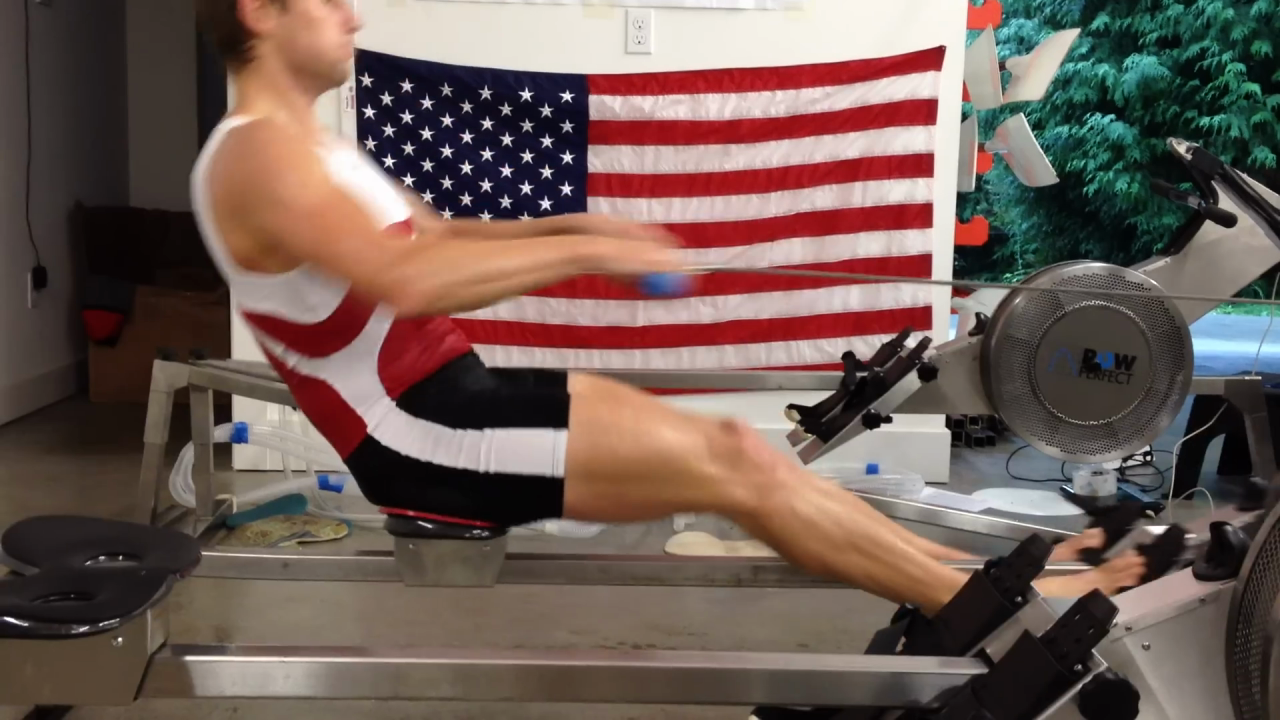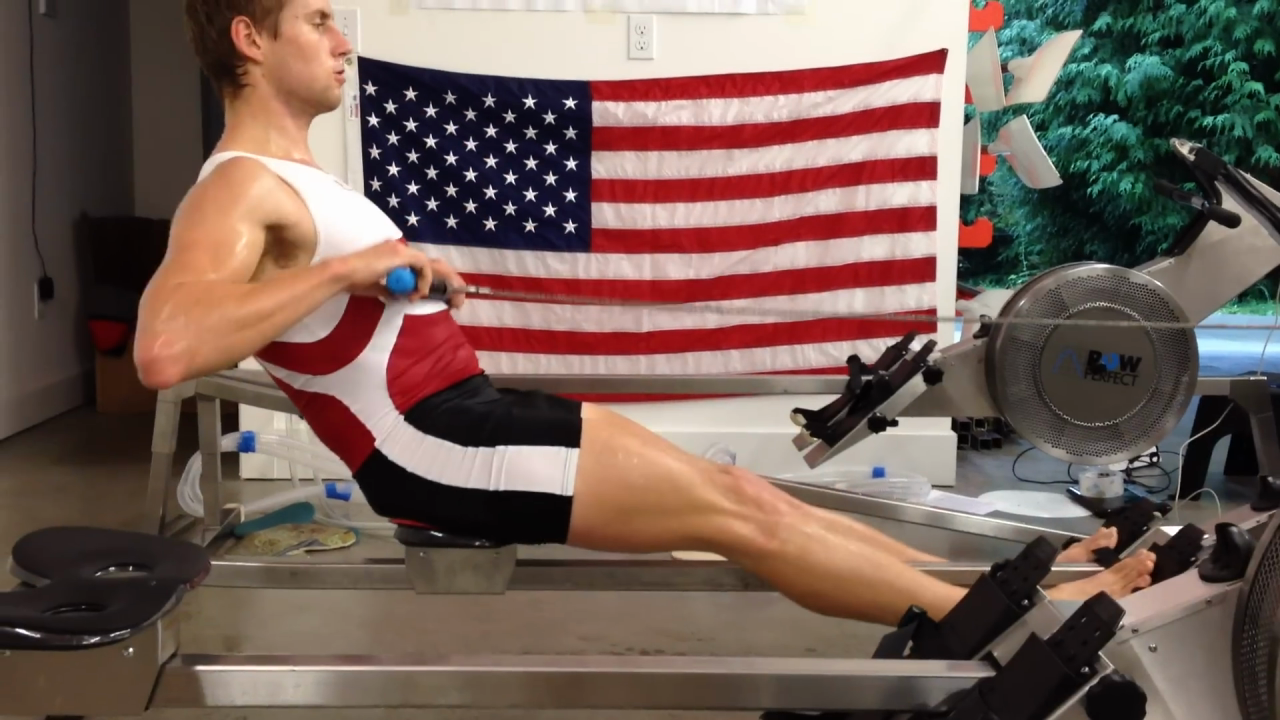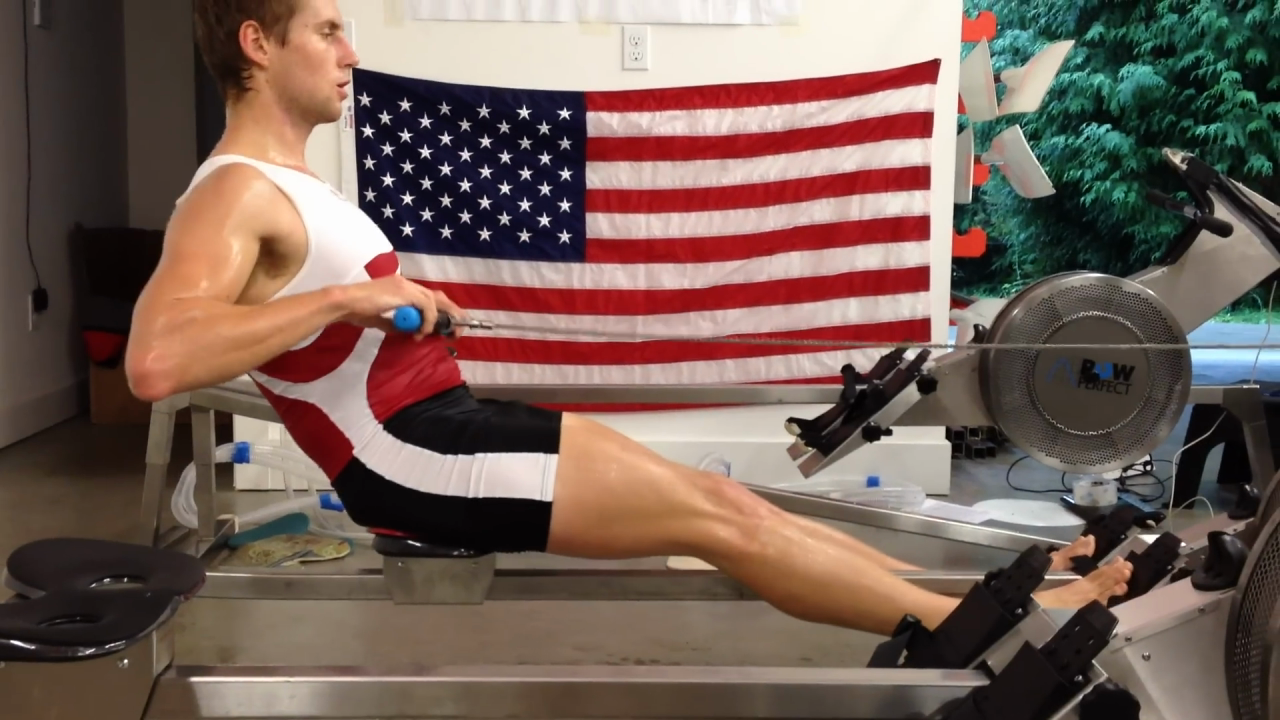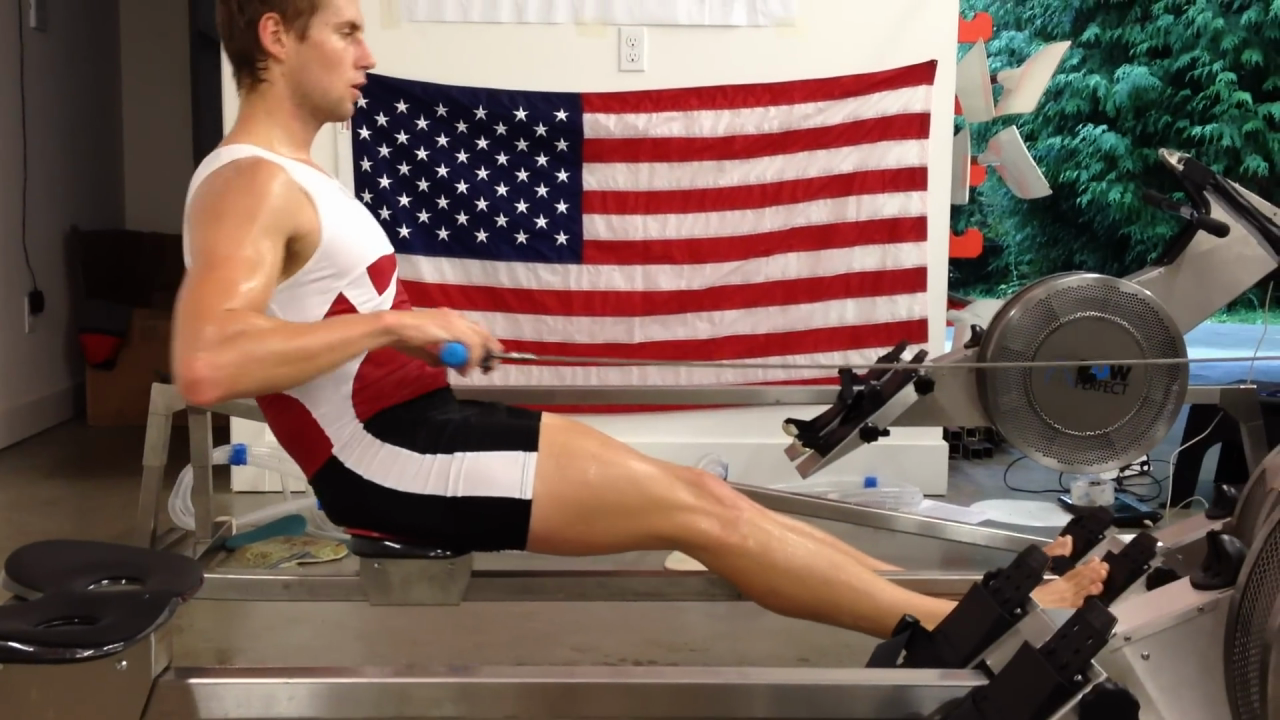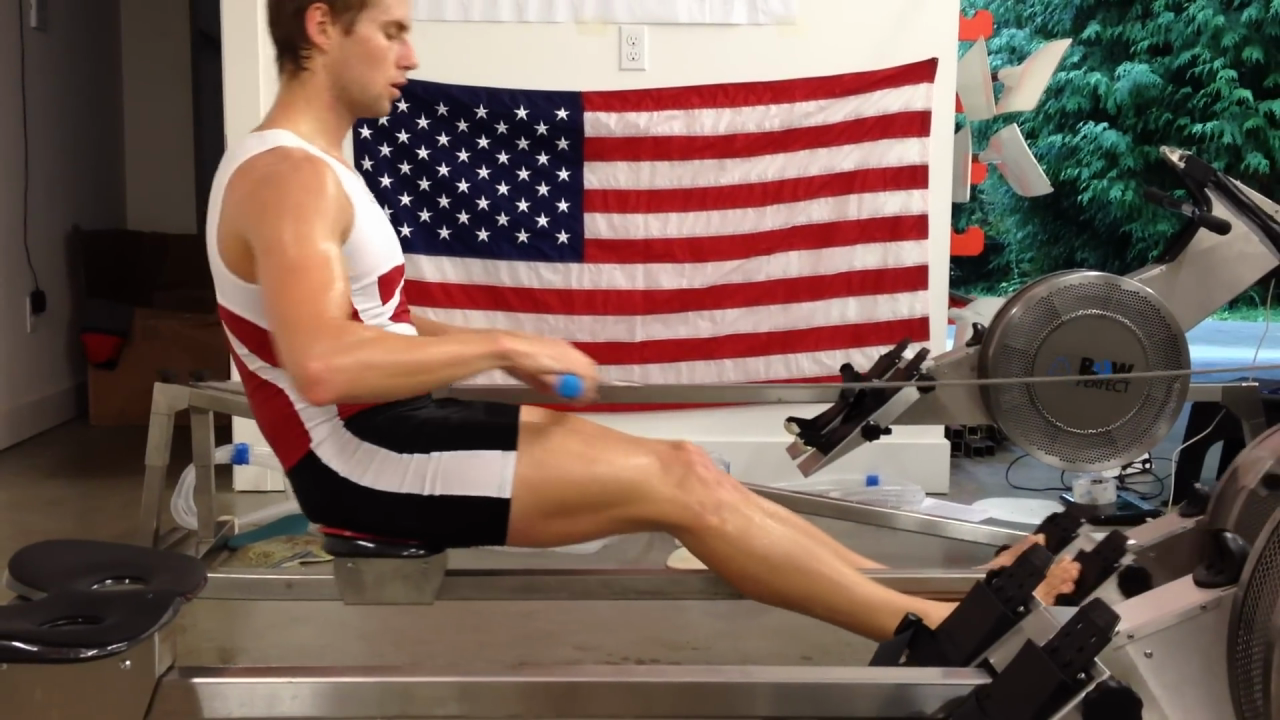
dt=0.3s
person 1, frame 1
left shoulder: (298, 146)
right shoulder: (261, 152)
left elbow: (420, 263)
right elbow: (415, 282)
left wrist: (569, 234)
right wrist: (583, 249)
left hip: (452, 396)
right hip: (424, 436)
left knee: (730, 445)
right knee: (734, 468)
left ankle: (983, 570)
person 1, frame 2
left shoulder: (284, 177)
right shoulder: (236, 192)
right elbow: (162, 352)
left wrist: (399, 273)
right wrist: (344, 263)
left hip: (462, 411)
right hip: (433, 451)
left knee: (736, 491)
right knee: (737, 511)
person 1, frame 3
left shoulder: (278, 181)
right shoulder: (236, 195)
right elbow: (154, 362)
left wrist: (397, 309)
right wrist: (347, 296)
left hip: (441, 424)
right hip: (412, 461)
left knee: (716, 499)
right knee: (717, 515)
left ankle: (975, 599)
person 1, frame 4
left shoulder: (281, 177)
right shoulder: (251, 187)
right elbow: (203, 368)
left wrist: (417, 330)
right wrist: (393, 324)
left hip: (415, 431)
right hip: (391, 464)
left knee: (694, 493)
right knee: (699, 509)
left ankle: (952, 601)
person 1, frame 5
left shoulder: (299, 164)
right shoulder: (288, 178)
right elbow: (324, 367)
left wrist: (500, 348)
right wrist: (505, 350)
left hip: (385, 437)
right hip: (364, 465)
left knee: (682, 468)
right knee: (680, 488)
left ankle: (918, 598)
right ankle: (938, 629)
